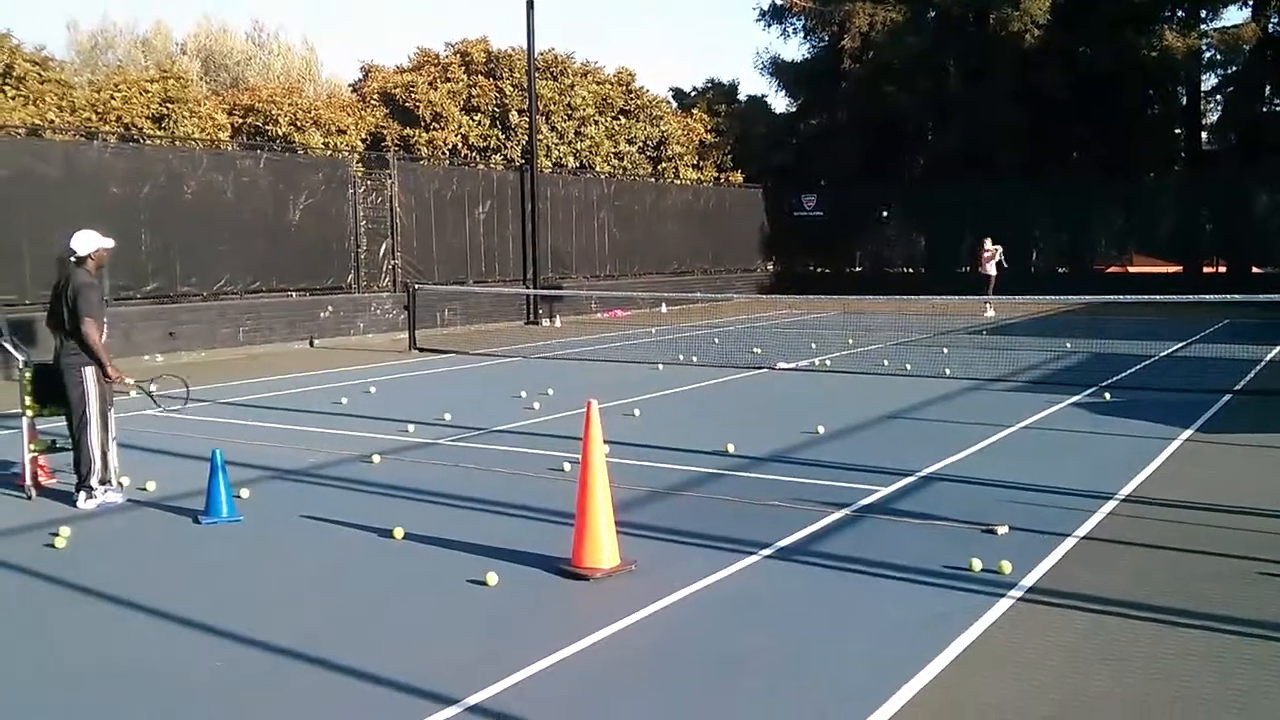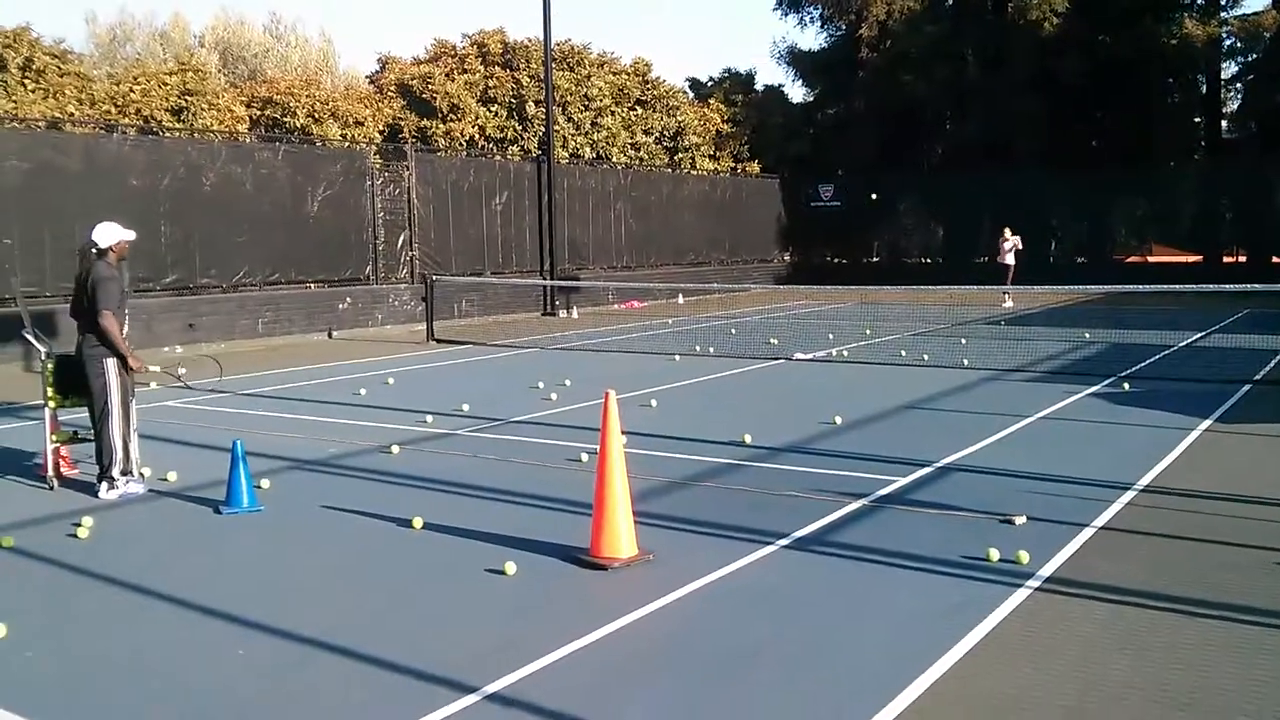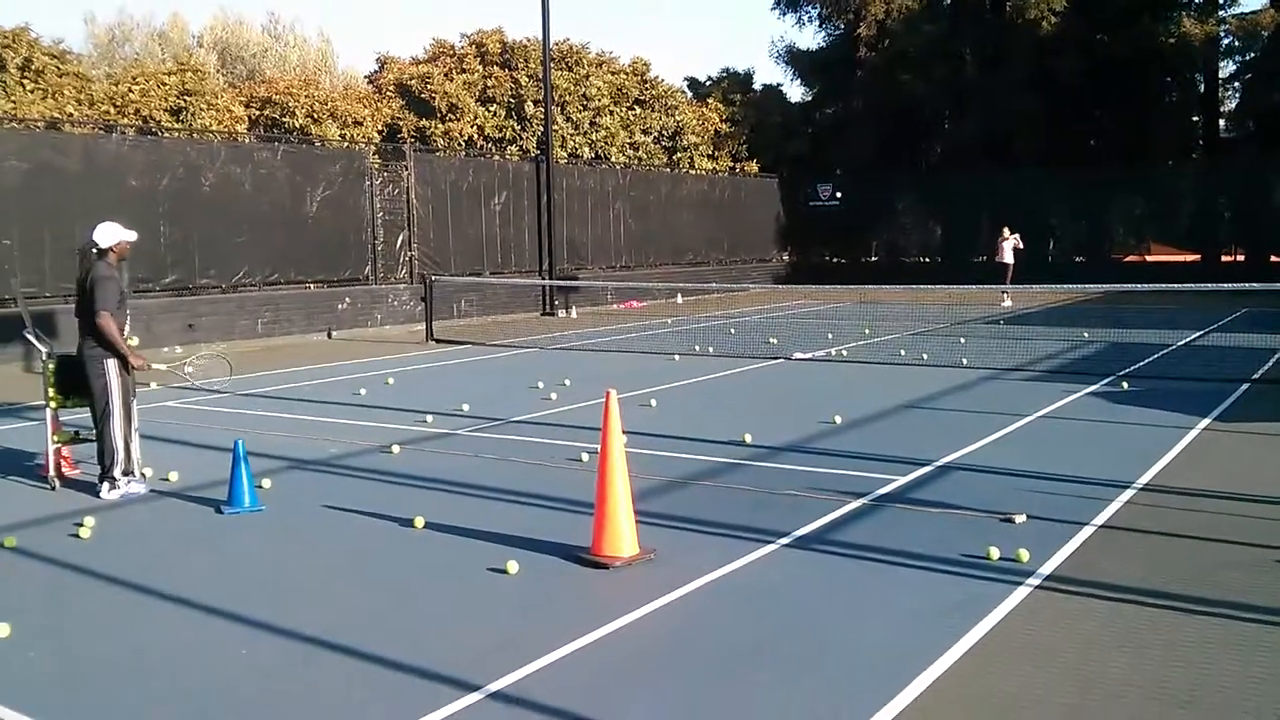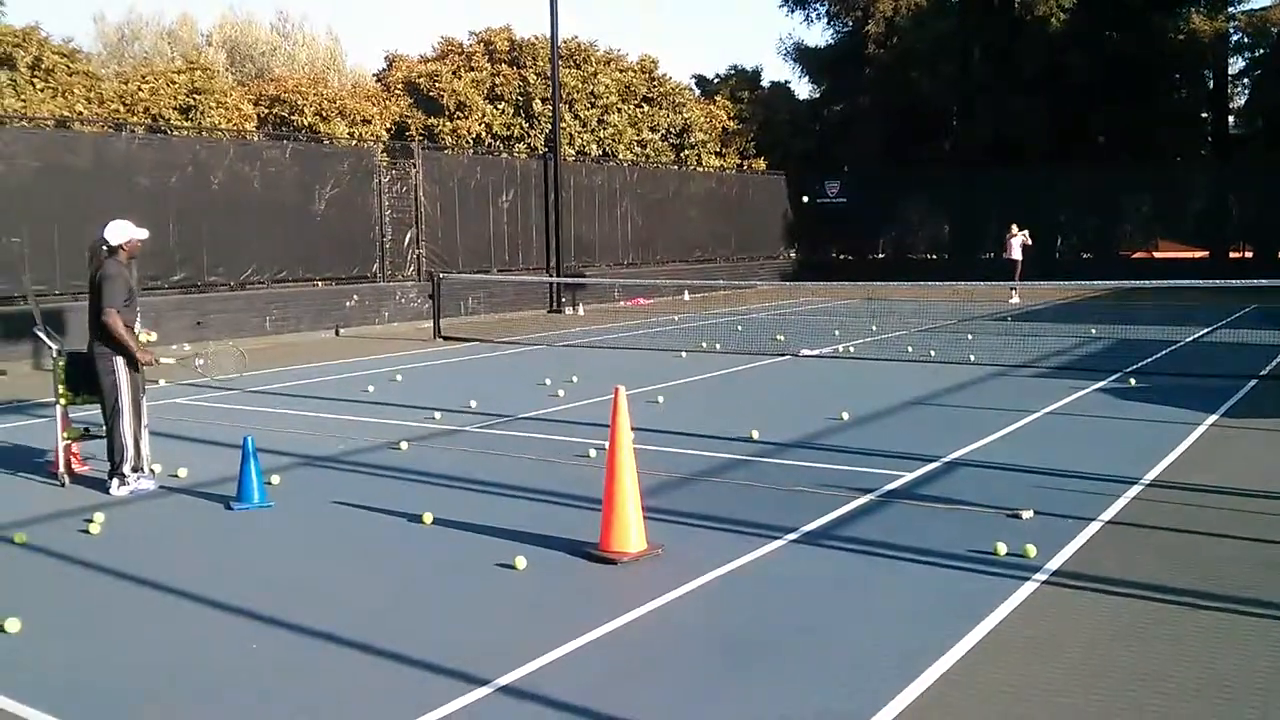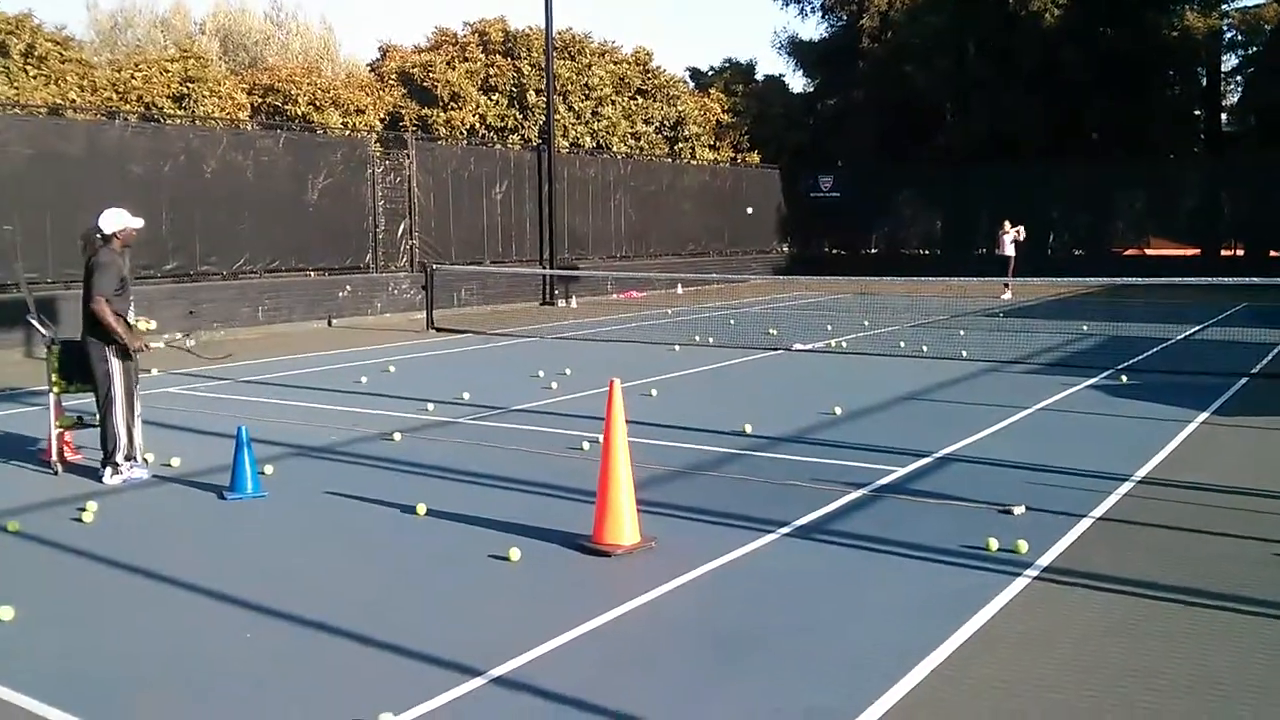
dt=0.1s
person 1, frame 1
left shoulder: (67, 280)
right shoulder: (87, 283)
left elbow: (52, 321)
right elbow: (88, 327)
right wrist: (108, 364)
left hip: (72, 362)
right hip: (84, 365)
left knee: (98, 425)
right knee: (91, 427)
left ankle: (101, 483)
right ankle: (89, 491)
person 1, frame 2
left shoulder: (89, 271)
right shoulder: (107, 275)
left elbow: (76, 312)
right elbow: (106, 319)
right wrist: (129, 354)
left hip: (95, 353)
right hip: (106, 356)
left knee: (119, 417)
right knee: (113, 418)
left ankle: (123, 473)
right ankle: (111, 481)
person 1, frame 3
left shoulder: (94, 272)
right shoulder: (106, 275)
left elbow: (82, 313)
right elbow: (103, 319)
right wrist: (129, 354)
left hip: (102, 354)
right hip: (106, 356)
left knee: (123, 417)
right knee: (115, 419)
left ankle: (125, 473)
right ankle: (113, 482)
person 1, frame 4
left shoulder: (107, 269)
right shoulder: (115, 273)
right elbow: (109, 317)
left wrist: (134, 339)
right wrist: (137, 350)
left hip: (116, 352)
right hip: (116, 354)
left knee: (132, 413)
right knee: (124, 416)
left ankle: (133, 470)
right ankle: (122, 478)
person 1, frame 5
left shoulder: (110, 258)
right shoulder: (107, 262)
right elbow: (98, 304)
left wrist: (130, 326)
right wrist: (126, 336)
left hip: (116, 340)
right hip: (108, 343)
left knee: (127, 402)
right knee: (117, 404)
left ankle: (128, 459)
right ankle: (115, 467)
